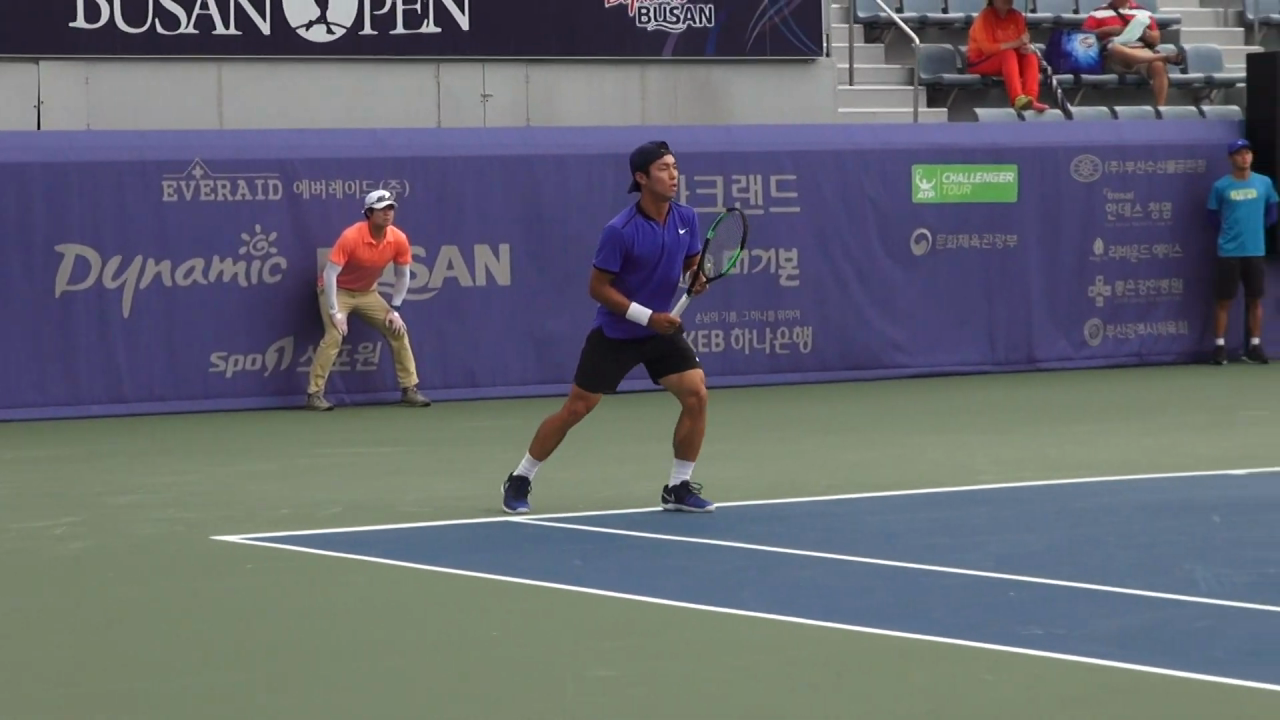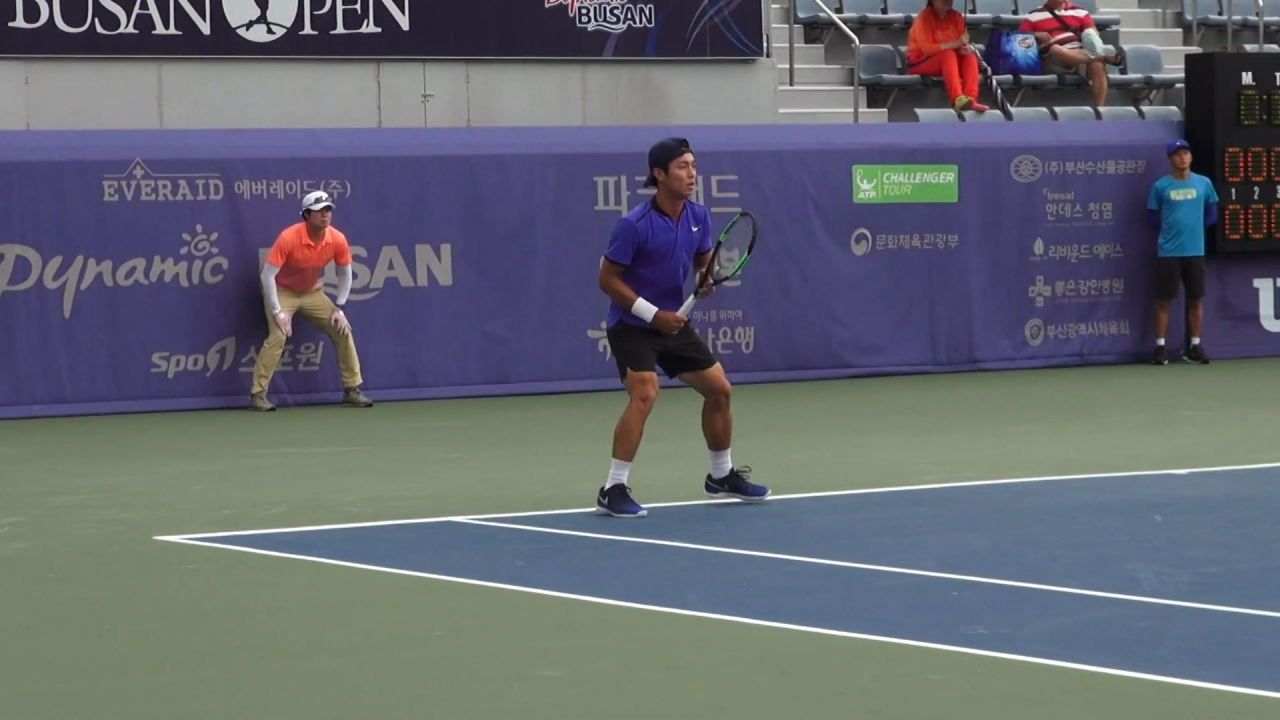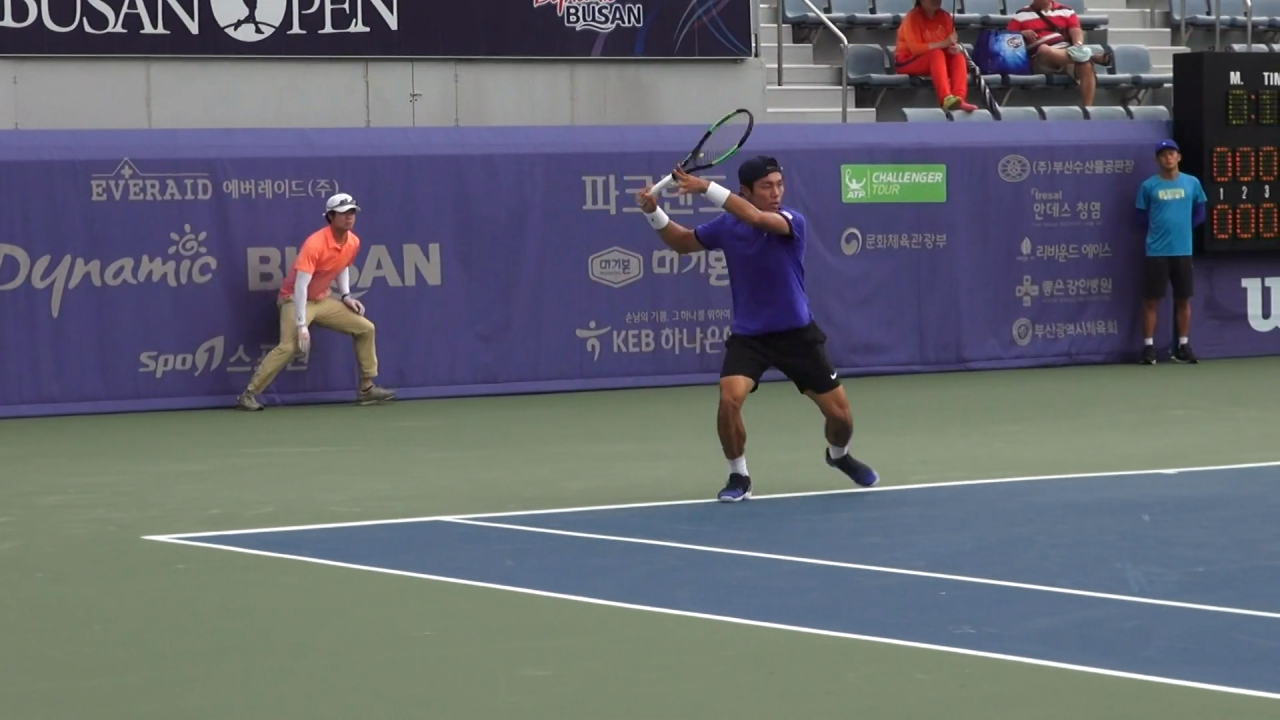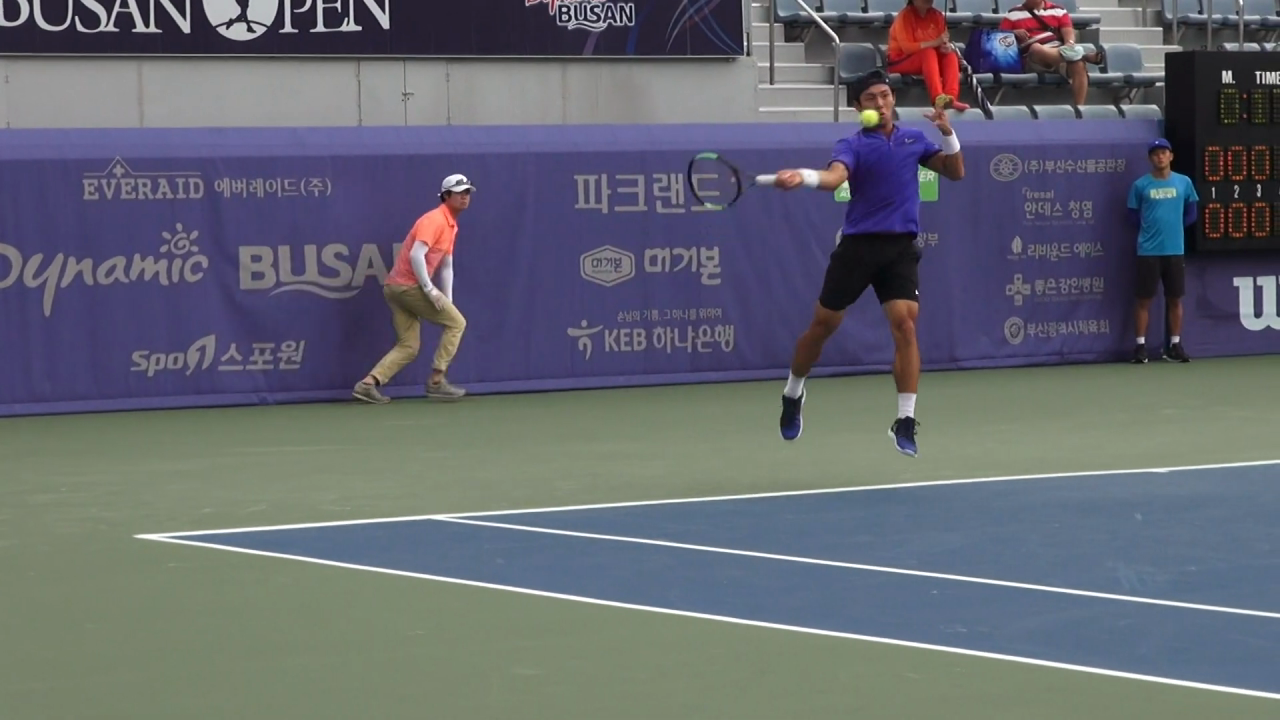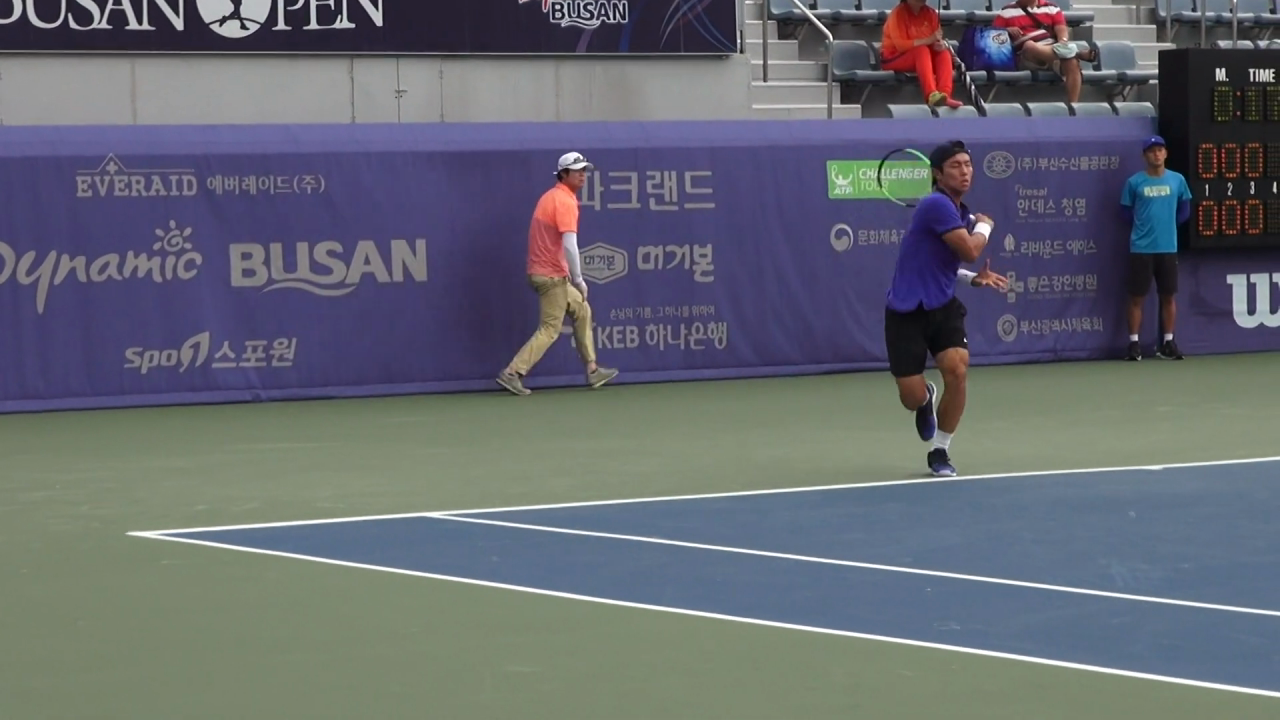
dt=0.4s
person 1, frame 1
left shoulder: (687, 218)
right shoulder: (620, 230)
left elbow: (692, 263)
right elbow: (598, 288)
left wrist: (697, 279)
right wrist: (647, 317)
left hip: (661, 330)
right hip: (615, 332)
left knee: (696, 397)
right knee: (576, 409)
left ankle: (678, 487)
right ankle: (520, 479)
person 1, frame 2
left shoulder: (699, 217)
right shoulder: (633, 225)
left elbow: (704, 263)
right elbow: (607, 279)
right wrist: (652, 313)
left hip: (674, 322)
right hip: (632, 325)
left knee: (720, 390)
right knee: (645, 396)
left ankle: (722, 476)
right ankle: (614, 489)
person 1, frame 3
left shoulder: (790, 219)
right shoulder: (726, 228)
left elbow: (762, 221)
right elbow: (683, 241)
left wrist: (707, 187)
right wrist: (653, 212)
left hip: (796, 333)
right hip: (748, 337)
left knee: (839, 412)
right knee: (730, 400)
left ankle: (839, 455)
right ankle: (739, 476)
person 1, frame 4
left shoulder: (913, 139)
right shoulder: (851, 145)
left elbow: (955, 173)
right elbow: (833, 177)
left wrist: (948, 133)
right wrist: (802, 177)
left hip: (900, 249)
right hip: (858, 246)
left knee: (904, 326)
right knee: (822, 326)
left ankle: (905, 421)
right ankle: (793, 396)
person 1, frame 5
left shoulder: (962, 215)
right shoulder: (936, 205)
right elbow: (970, 251)
left wrist: (977, 277)
right wrist: (985, 226)
left hip: (943, 308)
right hip: (907, 311)
left knee: (957, 371)
right knee: (911, 398)
left ankle: (939, 452)
right ankle: (925, 397)
person 2, frame 1
left shoulder: (399, 239)
right shoulder: (351, 236)
left elbow: (403, 276)
right elbow: (329, 274)
left wrist: (394, 310)
right wrist: (335, 312)
left hip: (368, 292)
right hip: (337, 290)
left knee: (398, 331)
right knee: (334, 335)
left ankle: (409, 389)
right ankle: (315, 394)
person 2, frame 2
left shoulder: (337, 239)
right shoulder: (288, 237)
left elbow: (345, 274)
right elbow: (267, 275)
left wrist: (339, 308)
right wrist: (278, 312)
left hip: (312, 292)
right hip: (282, 291)
left knee: (343, 331)
right knee: (278, 336)
left ankle: (352, 389)
right ankle: (258, 394)
person 2, frame 3
left shoulder: (353, 242)
right shoulder: (315, 243)
right elbow: (300, 286)
left wrist: (346, 296)
right wrist: (301, 326)
left hip: (322, 300)
right hip: (294, 298)
left knee: (365, 329)
right knee: (288, 346)
left ankle: (367, 387)
right ankle: (249, 393)
person 2, frame 4
left shoulder: (452, 227)
right shoulder: (434, 219)
left elbow: (446, 266)
right elbow: (416, 255)
left wrist: (448, 301)
right wrist: (430, 290)
left hip: (401, 288)
right hip: (408, 286)
left knee: (409, 347)
right knee: (456, 323)
left ankle: (368, 385)
right ankle: (436, 380)
person 2, frame 5
left shoulder: (552, 196)
right shoulder: (565, 201)
right elbow: (569, 245)
right wrist: (578, 280)
left hip: (540, 272)
right hip: (551, 275)
left knee: (583, 311)
right knee: (549, 330)
left ankle: (592, 371)
right ankle: (511, 374)
person 3, frame 1
left shoulder: (1265, 183)
right shoulder: (1220, 186)
left elbow: (1271, 212)
right elbow: (1214, 216)
left wrist: (1256, 228)
right wrist: (1230, 231)
left hip: (1256, 251)
right hip: (1229, 251)
left knee: (1255, 300)
right knee: (1224, 300)
left ankle: (1254, 346)
right ankle: (1220, 345)
person 3, frame 2
left shoulder: (1204, 183)
right shoulder: (1160, 186)
left elbow: (1211, 213)
right elbow: (1154, 216)
left wrist: (1194, 228)
right wrist: (1171, 229)
left hip: (1195, 251)
right hip: (1168, 252)
left knee: (1195, 300)
right knee: (1164, 301)
left ankle: (1195, 346)
right ankle: (1160, 346)
person 3, frame 3
left shoulder: (1192, 183)
right shoulder: (1148, 185)
left elbow: (1200, 213)
right elbow: (1142, 215)
left wrist: (1182, 227)
right wrist: (1159, 229)
left hip: (1183, 251)
right hip: (1156, 252)
left knee: (1183, 300)
right knee: (1152, 300)
left ankle: (1183, 346)
right ankle: (1148, 346)
person 3, frame 4
left shoulder: (1184, 182)
right shoulder: (1140, 185)
left elbow: (1191, 213)
right elbow: (1133, 215)
left wrist: (1173, 227)
right wrist: (1151, 228)
left hip: (1175, 250)
right hip: (1148, 251)
left knee: (1175, 299)
right knee: (1144, 299)
left ankle: (1175, 345)
right ankle: (1140, 345)
person 3, frame 5
left shoulder: (1178, 180)
right shoulder: (1134, 182)
left elbow: (1184, 211)
right elbow: (1127, 211)
left wrist: (1167, 224)
right wrist: (1144, 226)
left hip: (1168, 248)
right hip: (1141, 248)
left knee: (1168, 296)
right knee: (1137, 297)
left ankle: (1168, 342)
right ankle: (1134, 343)
